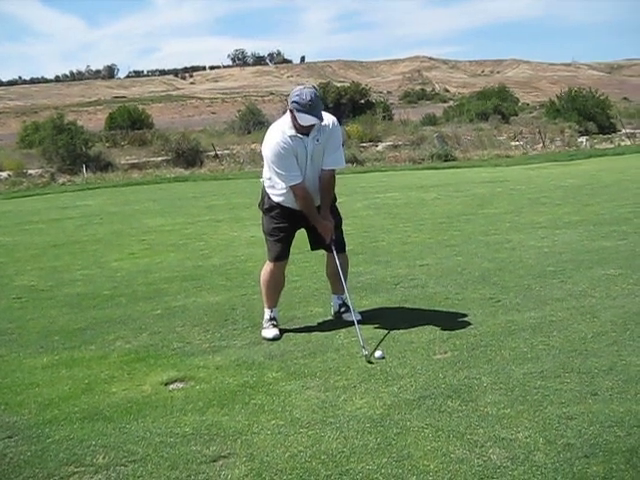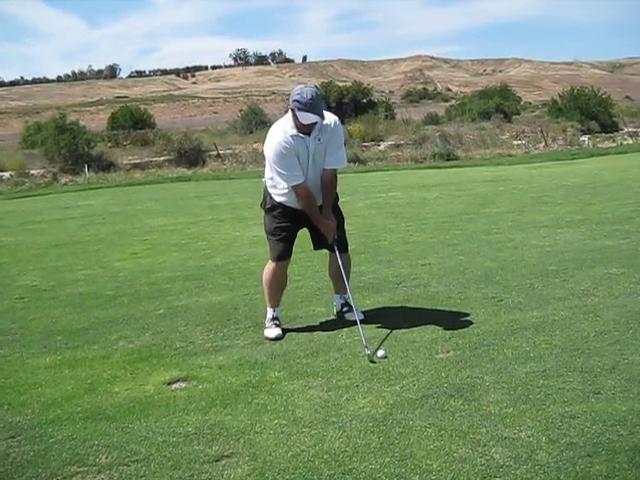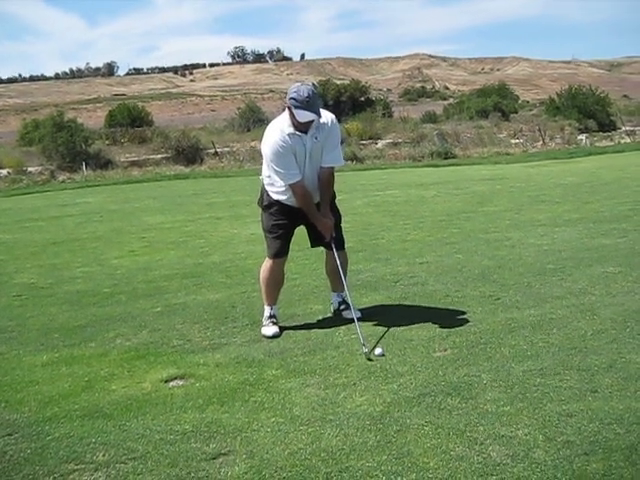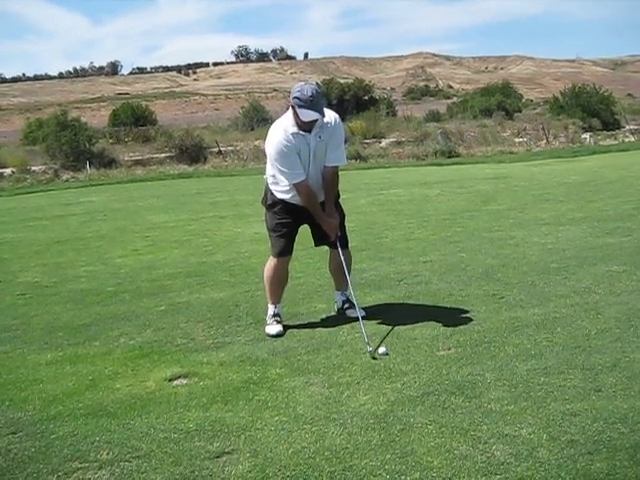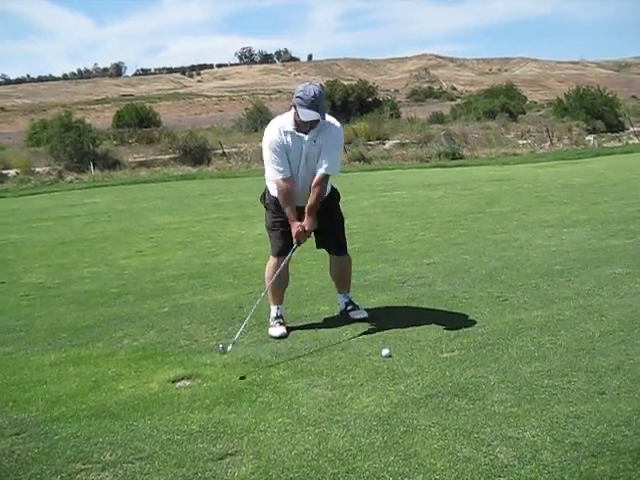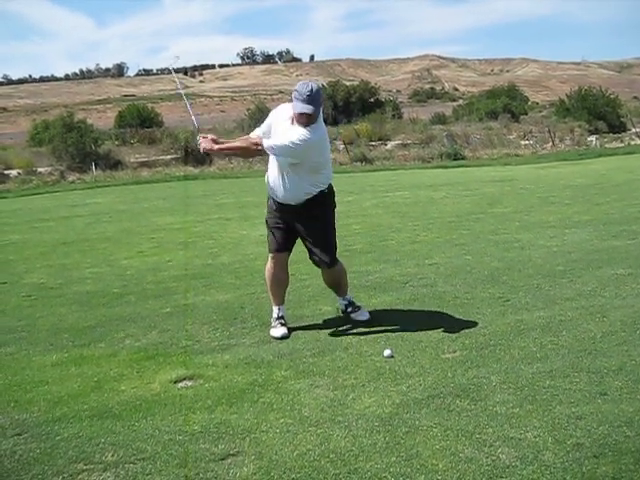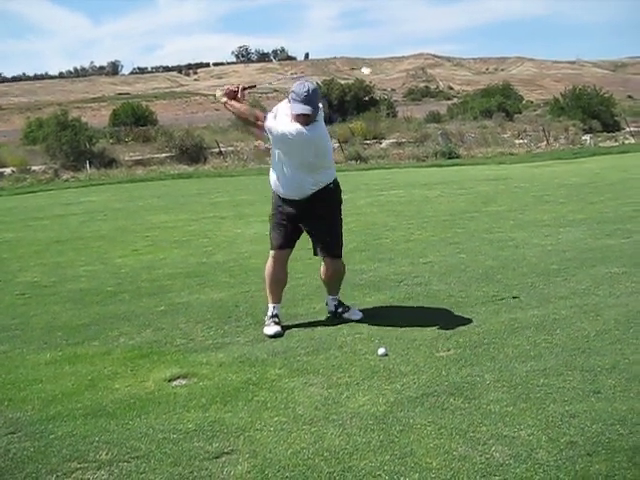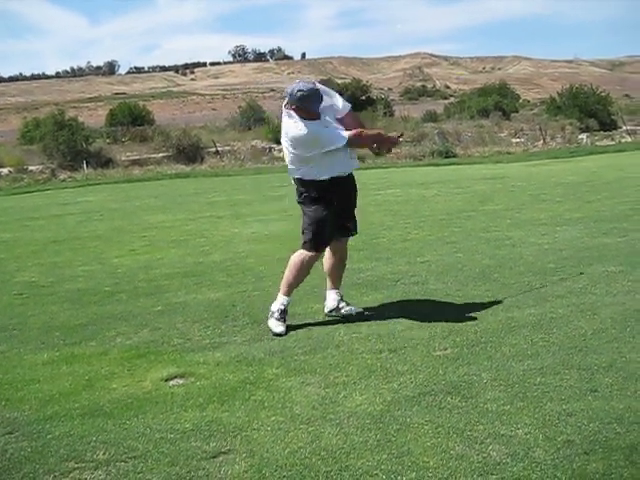
dt=0.3s
person 1, frame 1
left shoulder: (330, 126)
right shoulder: (277, 140)
left elbow: (328, 174)
right elbow: (297, 189)
left wrist: (326, 212)
right wrist: (318, 222)
left hip: (319, 199)
right hip: (282, 204)
left knee: (338, 250)
right knee: (277, 260)
left ankle: (339, 303)
right ankle: (269, 316)
person 1, frame 2
left shoulder: (332, 125)
right shoulder: (279, 139)
left elbow: (329, 173)
right elbow: (299, 189)
left wrist: (328, 211)
right wrist: (320, 222)
left hip: (321, 198)
right hip: (284, 203)
left knee: (340, 250)
right knee: (279, 260)
left ankle: (341, 302)
right ankle: (272, 316)
person 1, frame 3
left shoulder: (329, 123)
right shoulder: (276, 138)
left elbow: (327, 171)
right elbow: (296, 187)
left wrist: (326, 209)
right wrist: (317, 219)
left hip: (318, 196)
right hip: (281, 201)
left knee: (337, 247)
right knee: (276, 257)
left ankle: (338, 300)
right ankle: (269, 313)
person 1, frame 4
left shoulder: (333, 122)
right shoulder: (280, 137)
left elbow: (331, 171)
right elbow: (300, 186)
left wrist: (331, 209)
right wrist: (322, 219)
left hip: (322, 195)
right hip: (285, 201)
left knee: (341, 246)
right knee: (280, 256)
left ankle: (342, 299)
right ankle: (273, 312)
person 1, frame 5
left shoulder: (332, 131)
right shoulder: (276, 131)
left elbow: (321, 179)
right elbow: (283, 182)
left wrist: (310, 217)
right wrist: (293, 221)
left hip: (321, 200)
right hip: (283, 201)
left knee: (339, 252)
right knee: (278, 257)
left ankle: (345, 301)
right ankle: (276, 314)
person 1, frame 6
left shoulder: (311, 137)
right shoulder: (281, 112)
left elbow: (260, 148)
right elbow: (256, 137)
left wrist: (217, 149)
right wrist: (220, 142)
left hip: (314, 204)
right hip: (280, 201)
left knee: (327, 261)
right knee: (277, 257)
left ankle: (346, 301)
right ankle: (278, 314)
person 1, frame 7
left shoulder: (314, 132)
right shoulder: (284, 109)
left elbow: (260, 122)
right elbow: (263, 120)
left wrist: (228, 103)
right wrist: (239, 100)
left hip: (321, 200)
right hip: (285, 198)
left knee: (332, 258)
right knee: (278, 253)
left ankle: (333, 302)
right ankle: (273, 312)
person 1, frame 8
left shoulder: (317, 94)
right shoulder: (299, 131)
left elbow: (346, 116)
right elbow: (350, 138)
left wrist: (374, 139)
right wrist: (379, 136)
left hip: (342, 180)
right hip: (316, 189)
left knee: (339, 242)
right knee: (312, 249)
left ankle: (333, 300)
right ankle: (279, 306)
